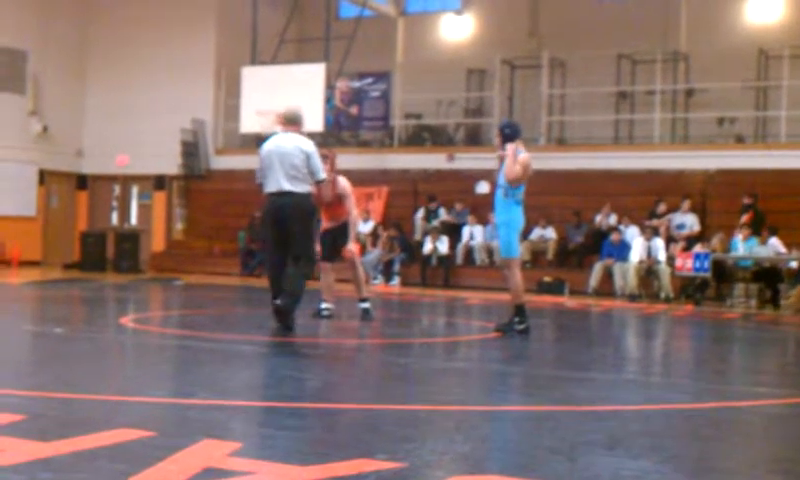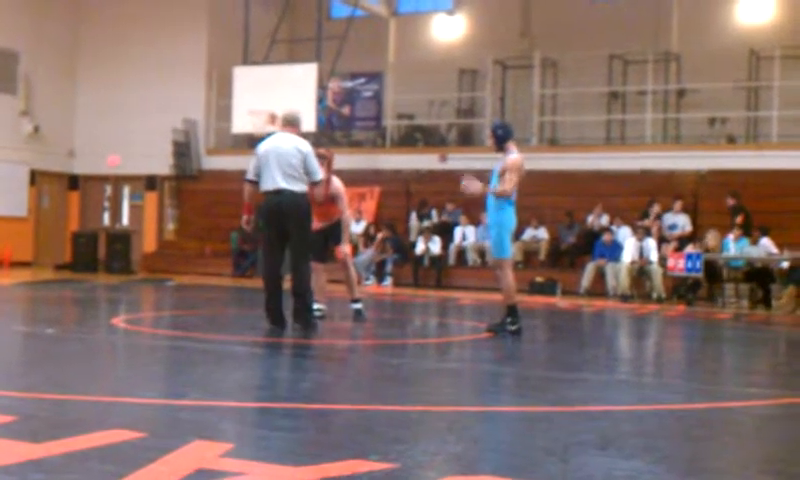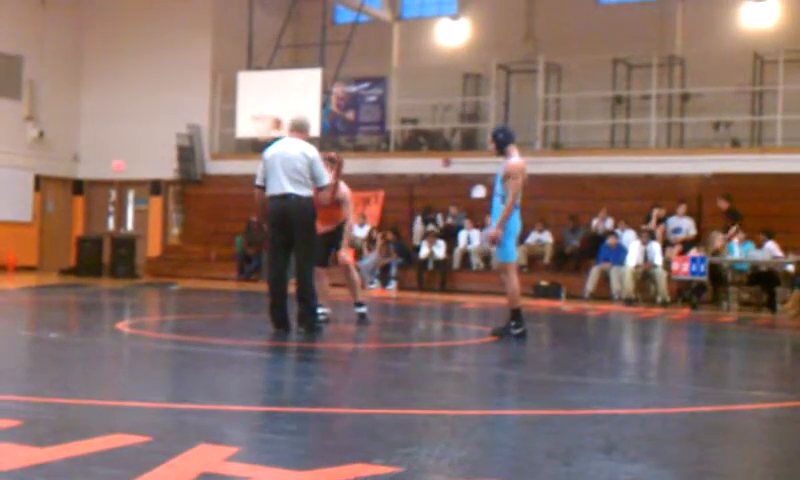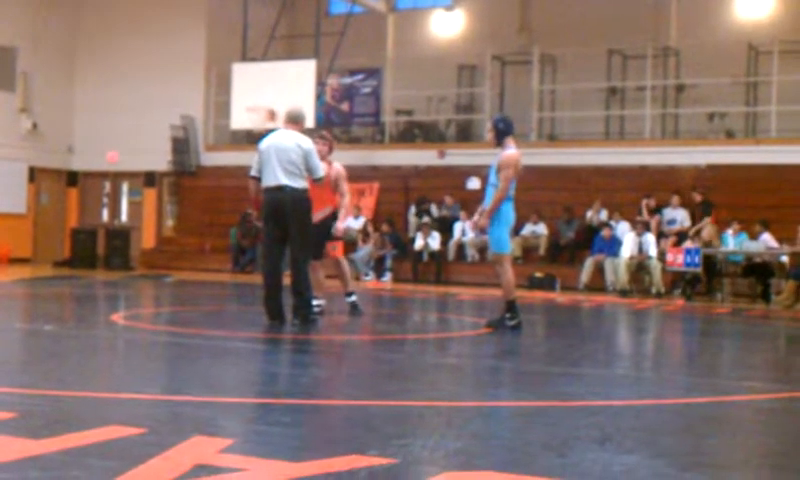
dt=0.4s
person 1, frame 1
left shoulder: (266, 146)
right shoulder: (306, 144)
left elbow: (261, 181)
right elbow: (320, 180)
left hip: (273, 202)
right hip: (299, 202)
left knee: (276, 259)
right knee: (303, 258)
left ankle: (281, 315)
right ankle: (288, 301)
person 1, frame 2
left shoulder: (263, 145)
right shoulder: (302, 145)
left elbow: (250, 182)
right elbow: (316, 182)
left wrist: (247, 211)
left hip: (270, 202)
right hip: (296, 201)
left knee: (272, 261)
right knee: (300, 260)
left ankle: (276, 318)
right ankle: (303, 316)
person 1, frame 3
left shoulder: (270, 151)
right shoulder: (309, 150)
left elbow: (259, 188)
right elbow: (324, 187)
left wrist: (262, 215)
left hip: (276, 206)
right hip: (301, 206)
left knee: (277, 264)
right knee: (304, 263)
left ankle: (280, 321)
right ankle: (307, 319)
person 1, frame 4
left shoulder: (265, 142)
right shoulder: (304, 142)
left elbow: (254, 179)
right elbow: (318, 178)
left wrist: (256, 206)
left hip: (271, 198)
right hip: (296, 198)
left knee: (272, 255)
right knee: (299, 255)
left ankle: (275, 312)
right ankle: (302, 311)
person 2, frame 1
left shoulder: (522, 157)
right shoulder: (512, 155)
left elbow: (511, 178)
right elbow: (504, 180)
left wrist: (510, 154)
right wrist: (504, 158)
left hip: (510, 216)
right hip: (504, 216)
left knee: (512, 266)
right knee: (509, 267)
left ankle: (521, 319)
right ankle: (517, 317)
person 2, frame 2
left shoulder: (514, 159)
right shoulder: (507, 159)
left elbow: (507, 190)
left wrist: (481, 188)
right wrist: (480, 187)
left hip: (502, 218)
right hip: (497, 217)
left knee: (504, 267)
right knee: (502, 267)
left ankle: (513, 320)
right ankle: (510, 317)
person 2, frame 3
left shoulder: (514, 163)
right shoulder: (509, 163)
left elbow: (512, 198)
left wrist: (498, 226)
right wrist: (495, 224)
left hip: (506, 224)
right hip: (502, 223)
left knee: (508, 271)
right knee: (506, 271)
left ankle: (517, 323)
right ankle: (514, 321)
person 2, frame 4
left shoulder: (510, 155)
right shoulder: (504, 155)
left elbow: (503, 190)
left wrist: (486, 216)
right wrist: (480, 212)
left hip: (499, 215)
right hip: (495, 214)
left knee: (503, 262)
right knee: (501, 263)
left ankle: (512, 315)
right ankle: (509, 313)
person 3, frame 1
left shoulder: (342, 184)
left elbow: (353, 213)
left wrist: (352, 241)
left hip: (345, 225)
right hip: (327, 227)
left knee: (353, 260)
right knee: (324, 265)
left ankle: (364, 304)
right ankle: (327, 305)
person 3, frame 2
left shoulder: (335, 185)
left elbow: (345, 213)
left wrist: (345, 242)
left hip: (336, 225)
right hip: (318, 226)
left knee: (345, 261)
right knee: (316, 265)
left ankle: (356, 305)
right ankle: (319, 305)
person 3, frame 3
left shoulder: (343, 191)
left elbow: (349, 220)
left wrist: (344, 248)
left hip: (339, 229)
right hip: (320, 231)
left knee: (348, 266)
right knee: (319, 270)
left ankle: (360, 308)
right ankle: (323, 309)
person 3, frame 4
left shoulder: (336, 169)
left elbow: (345, 196)
left wrist: (341, 220)
left hip: (330, 218)
right hip: (310, 220)
left knee: (337, 257)
right knee: (314, 261)
left ankle: (351, 297)
right ankle: (318, 300)
